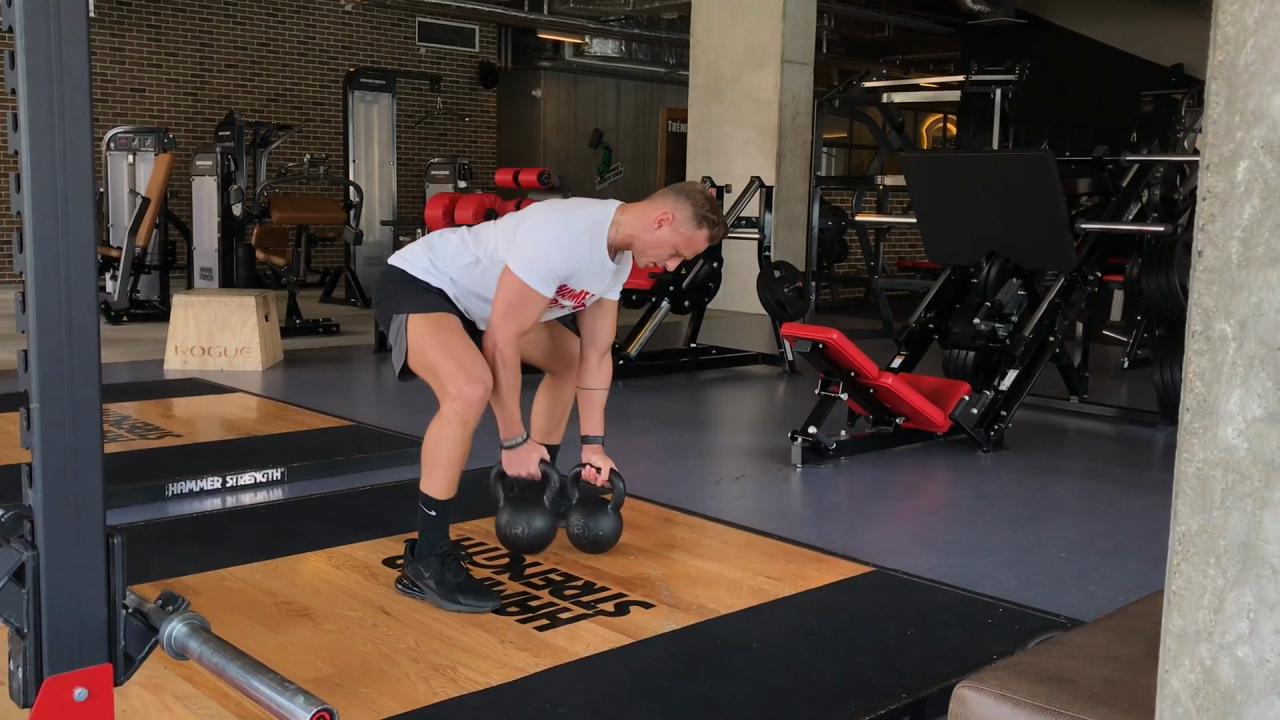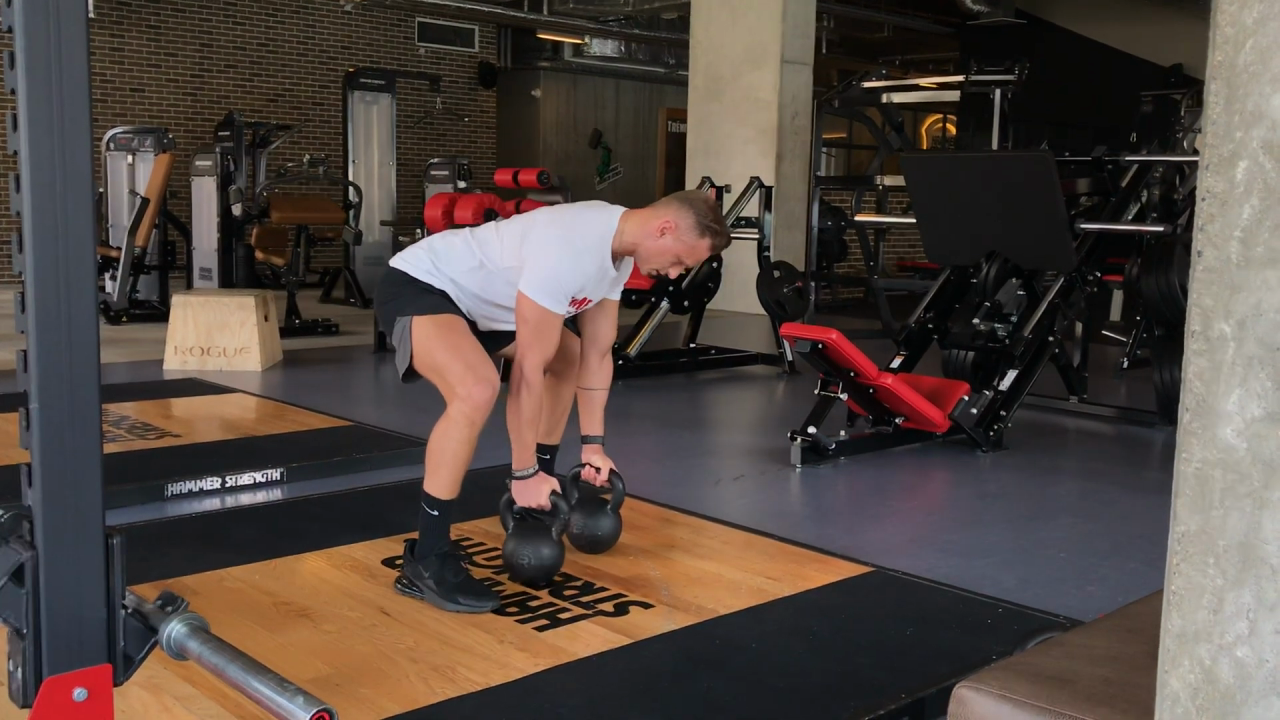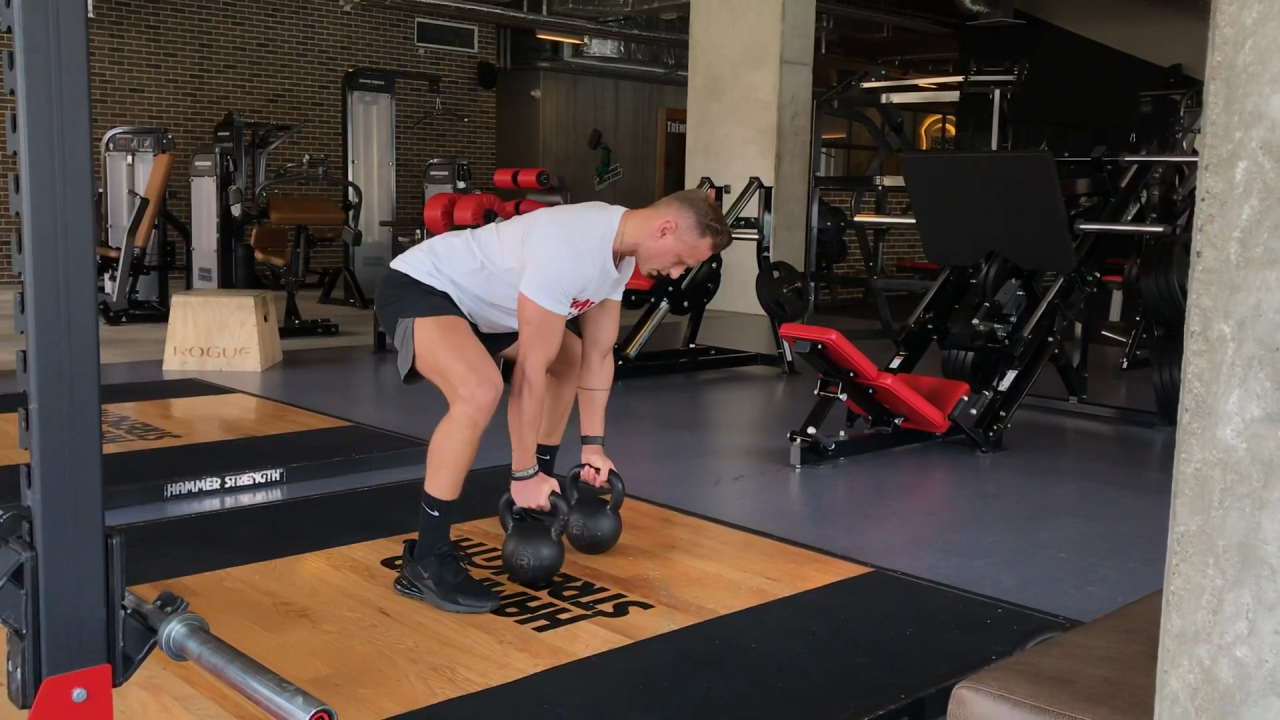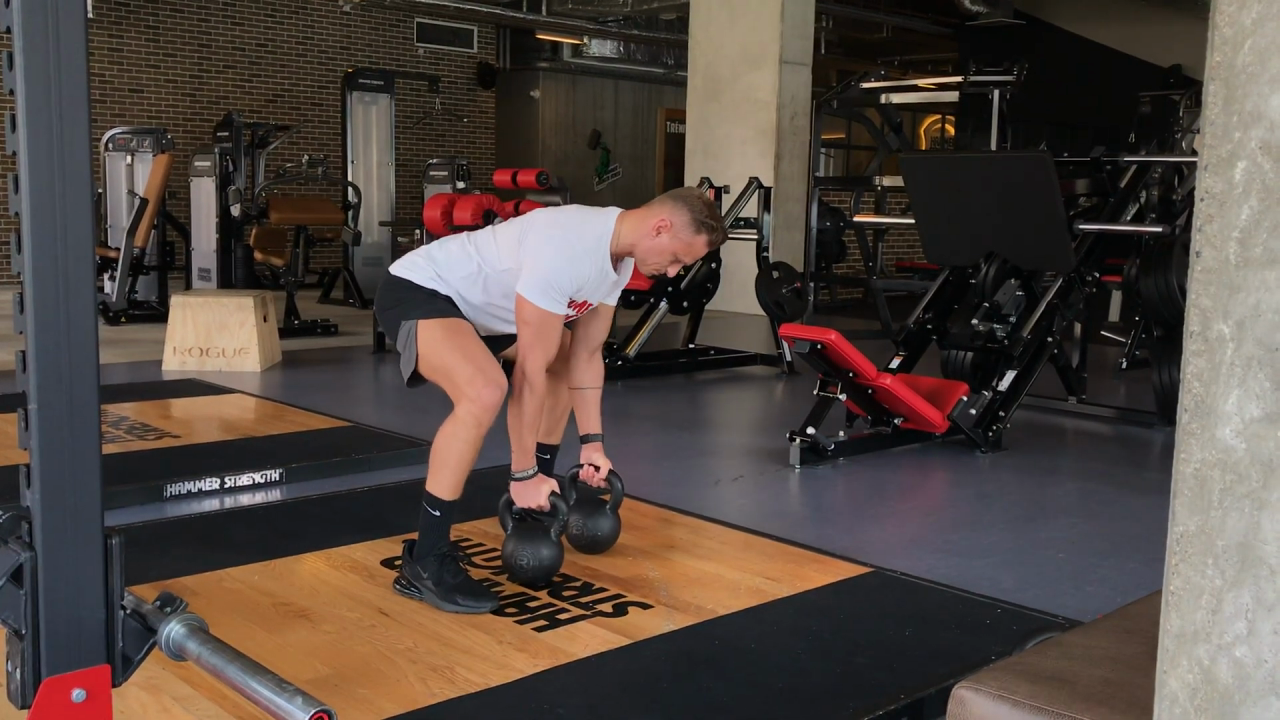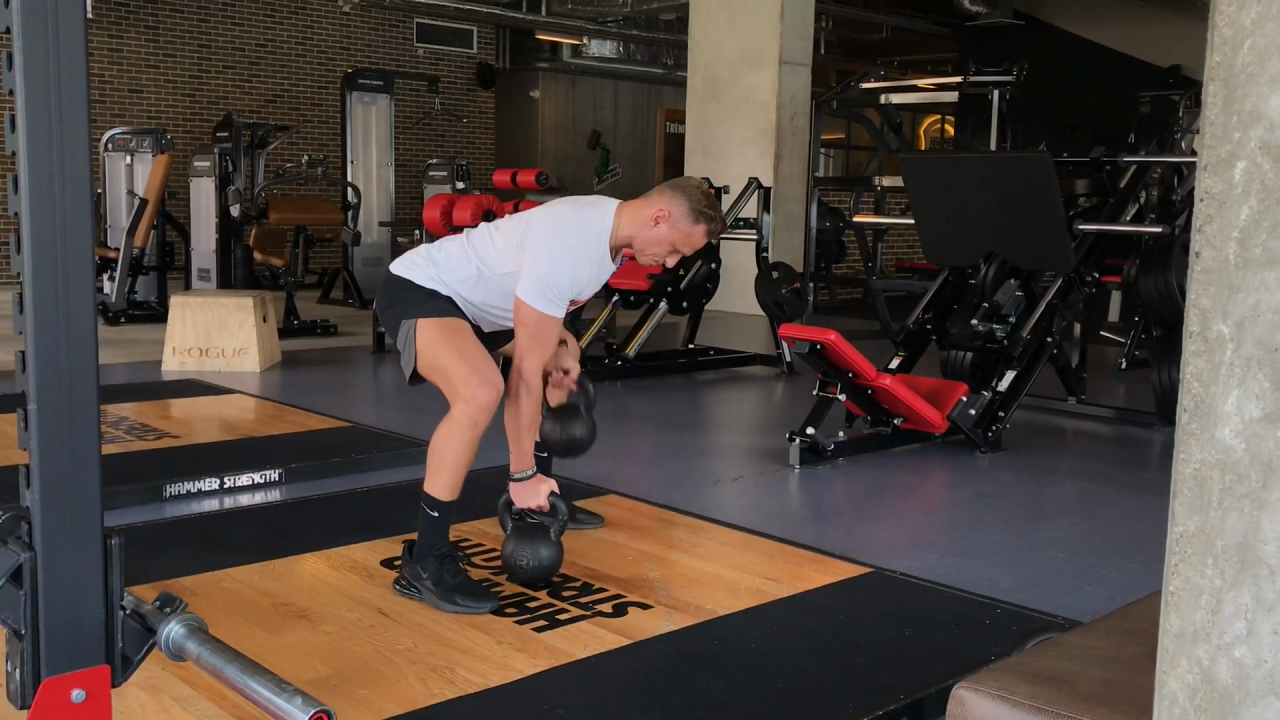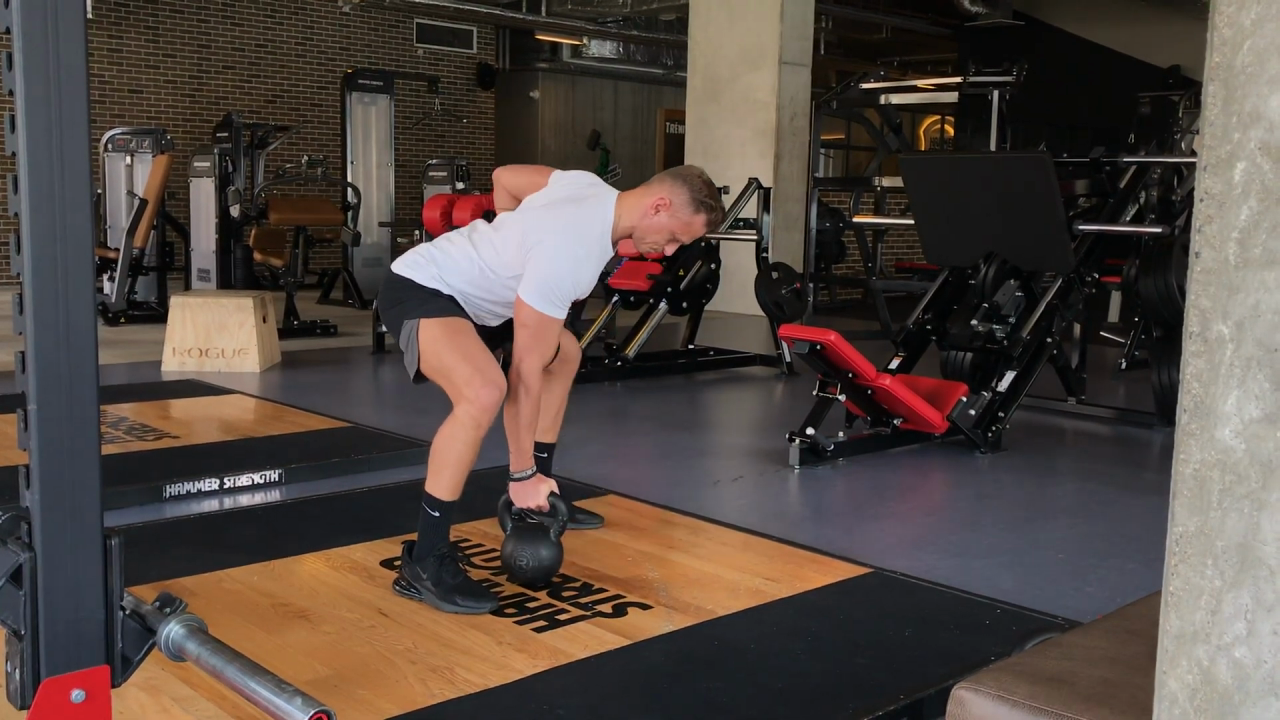
dt=0.3s
person 1, frame 1
left shoulder: (617, 254)
right shoulder: (564, 235)
left elbow: (596, 353)
right elbow: (501, 343)
left wrist: (593, 444)
right wrist: (514, 442)
left hip: (471, 296)
right hip: (416, 283)
left knee: (570, 358)
right knee: (469, 389)
right ankle: (427, 561)
person 1, frame 2
left shoulder: (618, 249)
right shoulder: (569, 248)
left elbow: (596, 353)
right elbow: (528, 368)
left wrist: (592, 444)
right wrist: (524, 472)
left hip: (470, 292)
right hip: (417, 284)
left knee: (570, 358)
right knee: (477, 390)
left ankle: (539, 496)
right ankle: (427, 560)
person 1, frame 3
left shoulder: (620, 248)
right shoulder: (570, 248)
left elbow: (597, 354)
right elbow: (531, 369)
left wrist: (593, 445)
right wrist: (524, 474)
left hip: (471, 294)
right hip: (418, 286)
left knee: (570, 357)
right knee: (480, 391)
left ankle: (540, 496)
right ankle: (427, 561)
person 1, frame 4
left shoulder: (618, 255)
right shoulder: (565, 249)
left elbow: (586, 354)
right elbow: (531, 369)
left wrist: (592, 443)
right wrist: (523, 474)
left hip: (468, 295)
right hip: (417, 289)
left knee: (566, 359)
right knee: (485, 392)
left ankle: (538, 498)
right ankle: (426, 561)
person 1, frame 5
left shoulder: (605, 218)
right shoulder: (568, 249)
right elbow: (528, 369)
left wrist: (560, 349)
right wrist: (522, 474)
left hip: (467, 290)
right hip: (418, 288)
left knee: (563, 358)
right knee: (480, 392)
left ankle: (539, 498)
right ankle: (425, 562)
person 1, frame 6
left shoulder: (594, 190)
right shoulder: (570, 250)
left elbow: (503, 177)
right elbow: (527, 370)
right wrist: (521, 474)
left hip: (463, 283)
right hip: (420, 287)
left knee: (565, 353)
right knee: (484, 393)
left ankle: (539, 496)
right ankle: (425, 562)
